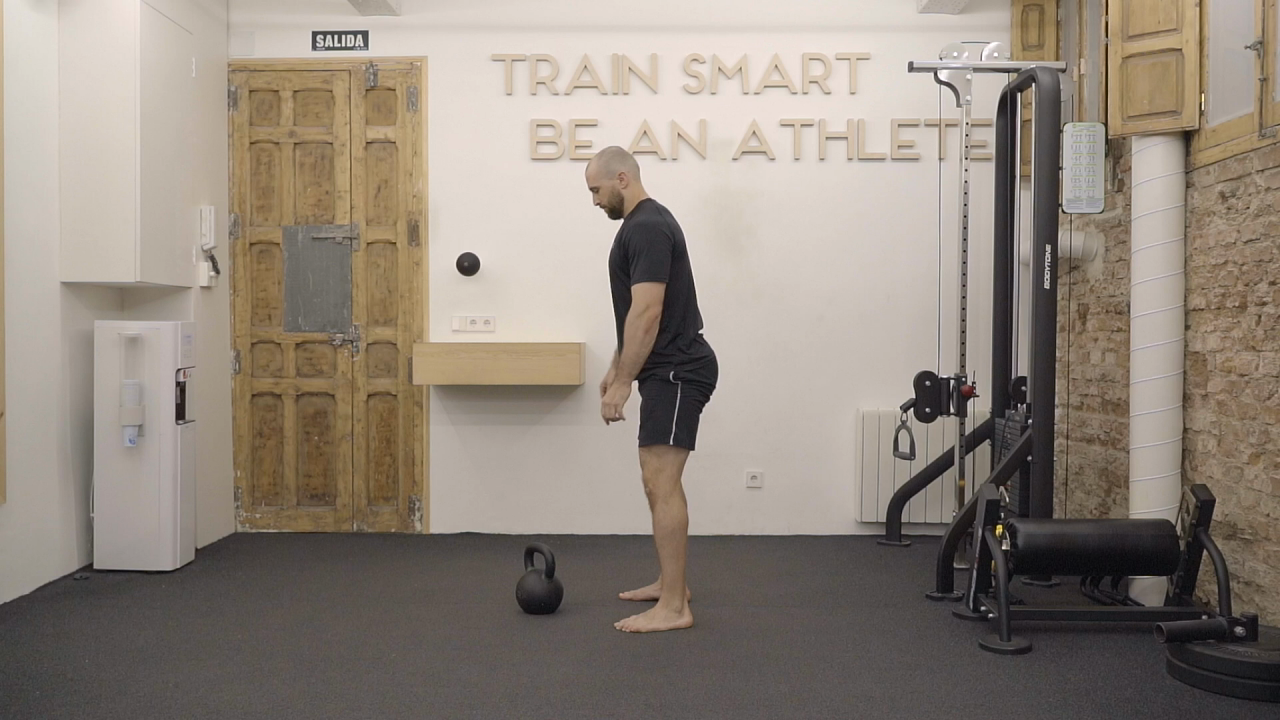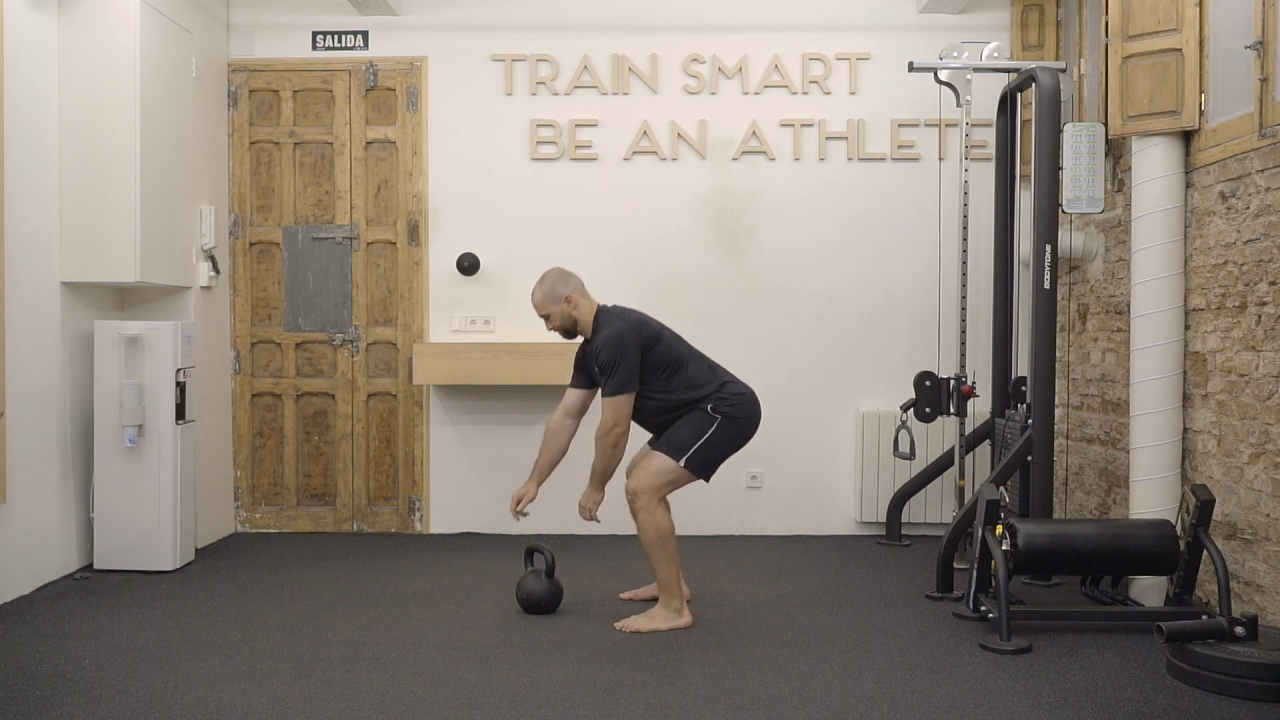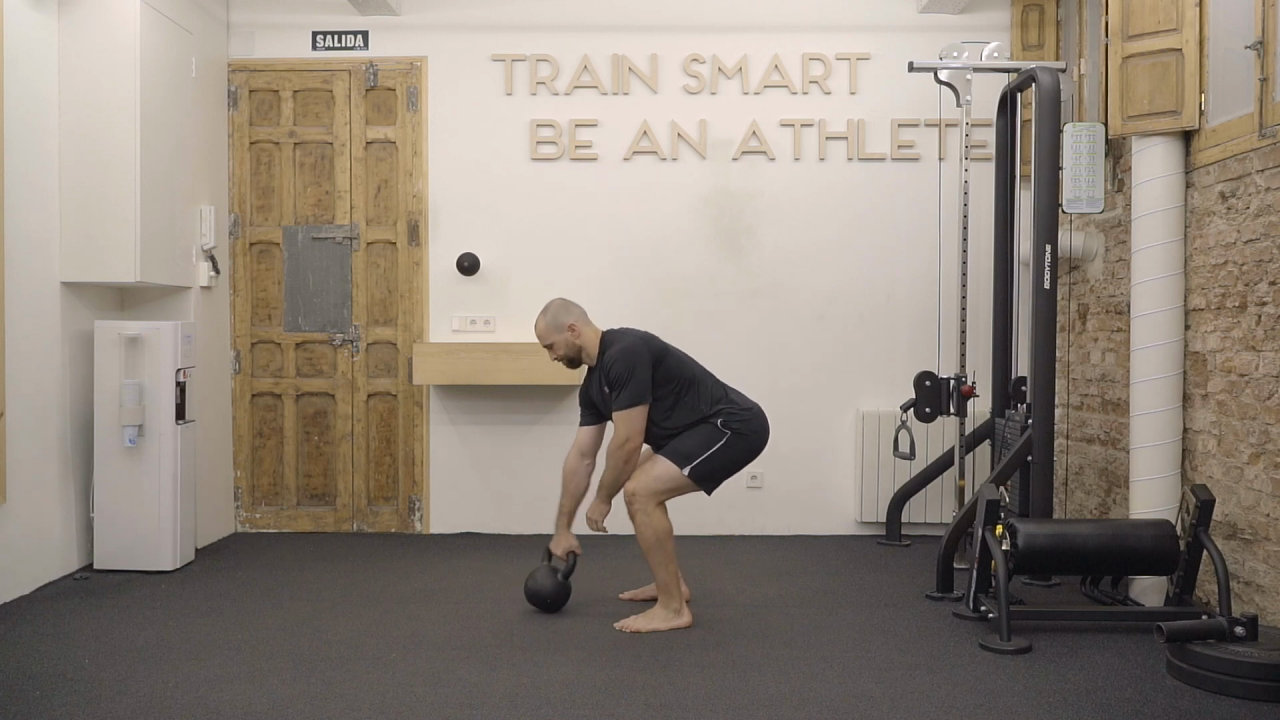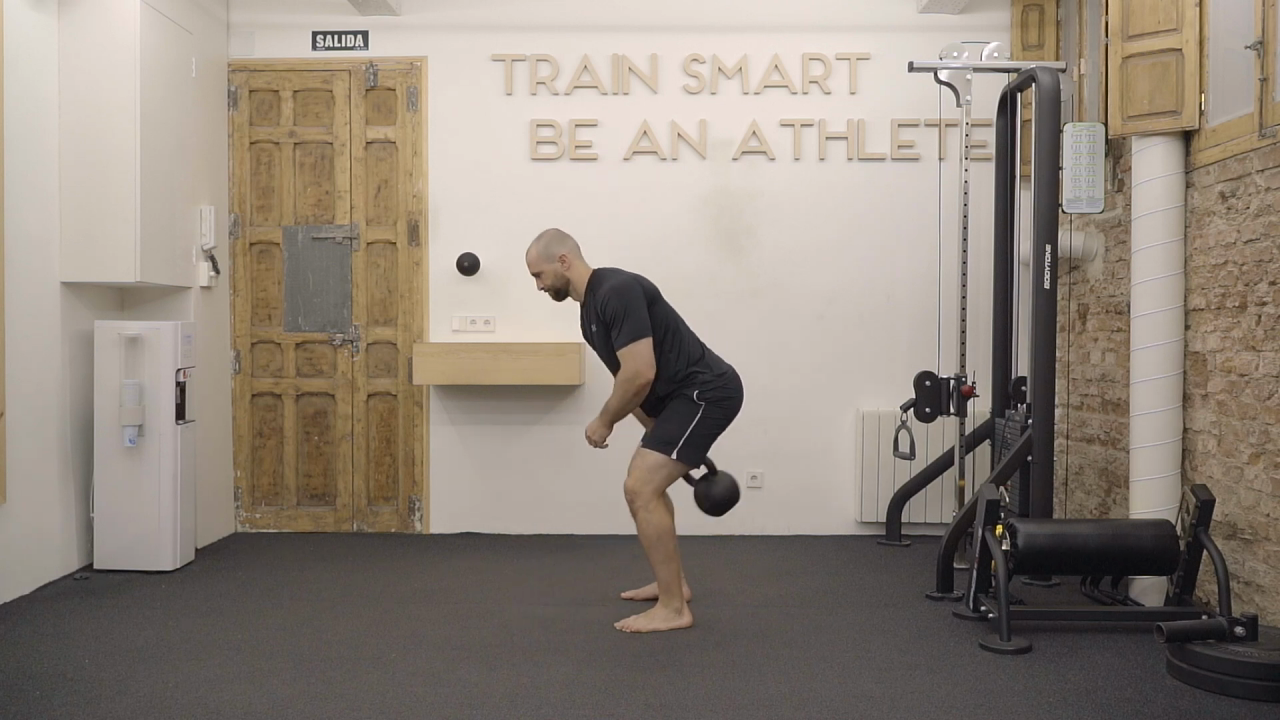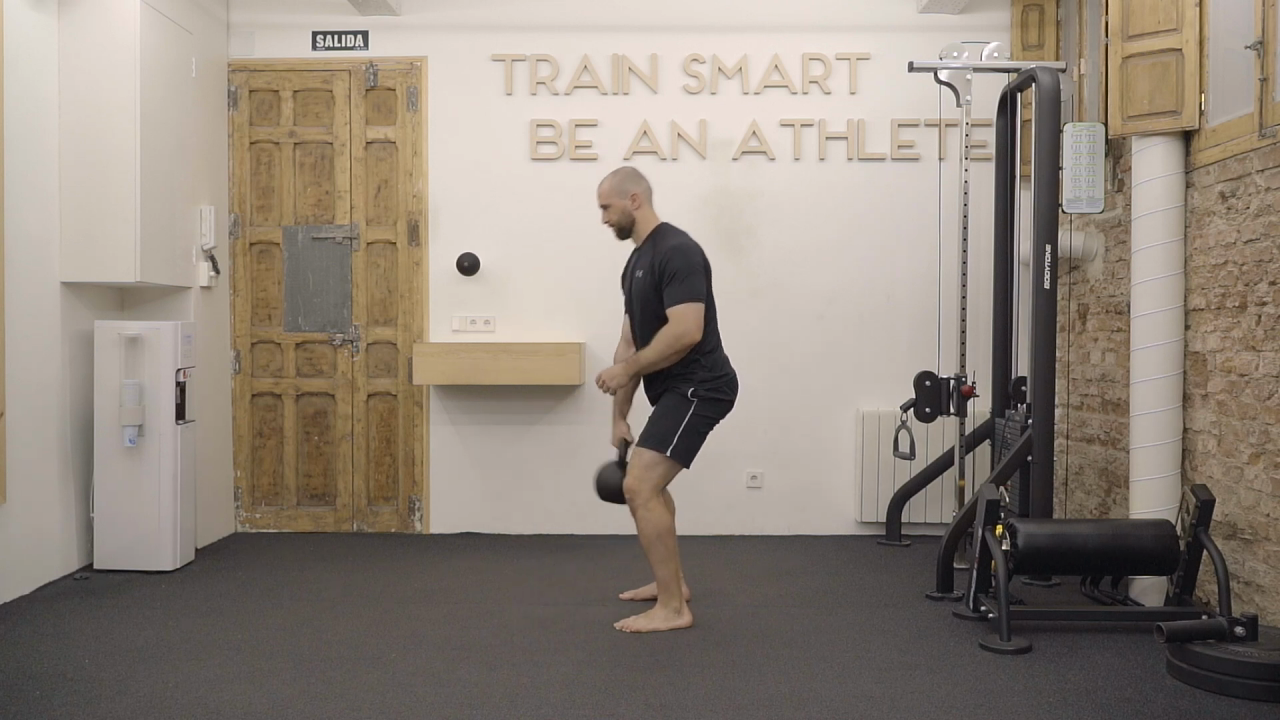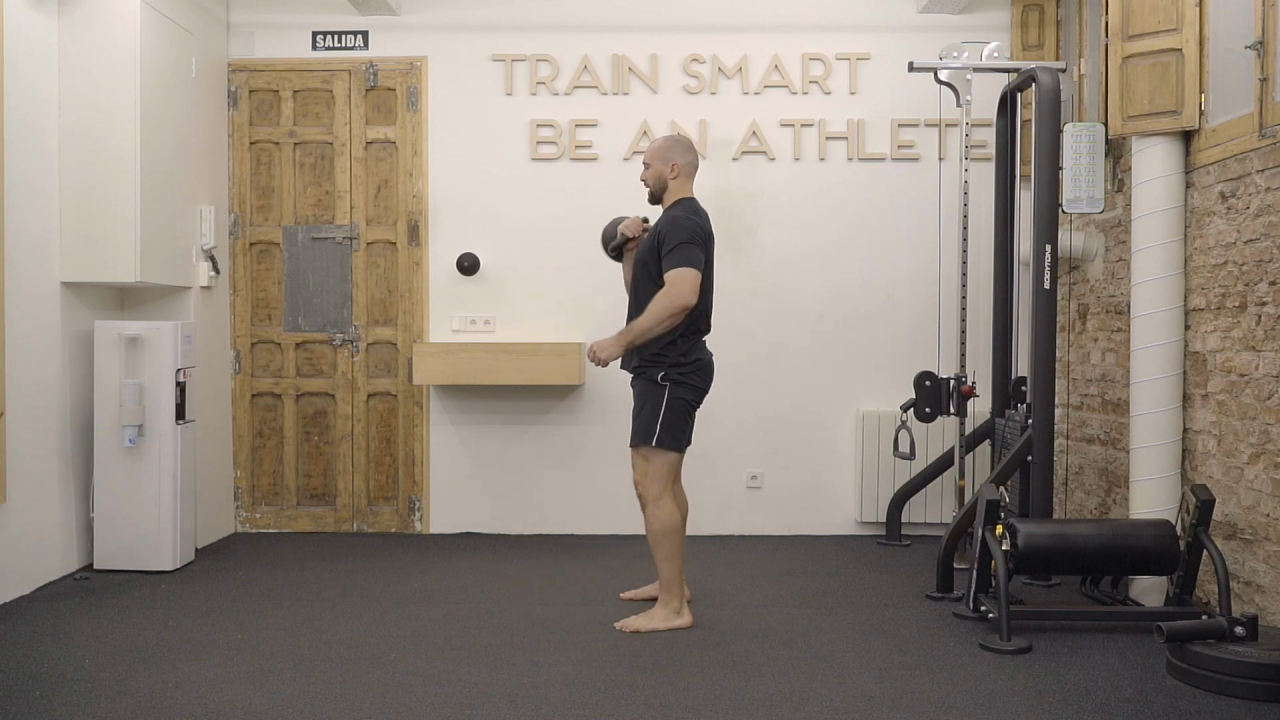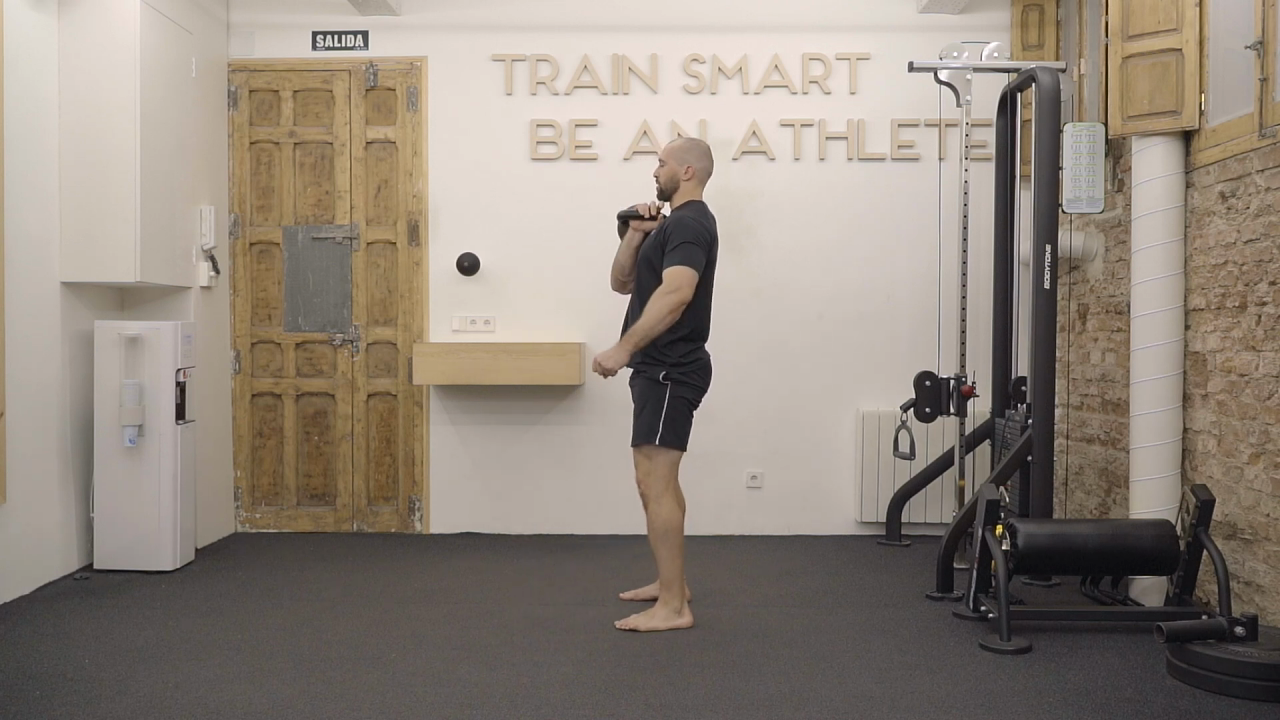
dt=0.5s
person 1, frame 1
left shoulder: (647, 228)
right shoulder: (645, 224)
left elbow: (647, 313)
left wrist: (621, 385)
right wrist: (616, 372)
left hip: (677, 372)
right hip: (674, 369)
left knee: (660, 484)
right knee: (660, 481)
left ankle: (674, 607)
right ankle: (671, 582)
person 1, frame 2
left shoulder: (616, 337)
right shoulder: (594, 345)
left elbow: (614, 427)
right elbow: (566, 417)
left wrist: (595, 489)
right wrist: (533, 483)
left hip: (726, 410)
right hip: (714, 408)
left knee: (641, 489)
right knee: (641, 480)
left ankle: (672, 608)
right ankle: (672, 584)
person 1, frame 3
left shoulder: (626, 353)
right shoulder: (595, 382)
left elbow: (627, 441)
right elbow: (580, 455)
left wrist: (601, 501)
right wrist: (562, 528)
left hip: (734, 426)
right hip: (712, 426)
left knee: (639, 492)
right knee: (634, 483)
left ankle: (673, 608)
right ankle: (671, 584)
person 1, frame 4
left shoulder: (618, 292)
right shoulder: (591, 312)
left elbow: (640, 374)
right elbow: (629, 381)
left wrist: (603, 423)
right wrist: (659, 446)
left hip: (705, 393)
right hip: (689, 393)
left knee: (640, 488)
right knee: (645, 482)
left ankle: (672, 607)
right ankle: (672, 582)
person 1, frame 5
left shoulder: (676, 253)
right shoulder: (638, 260)
left elbow: (686, 332)
right elbow: (636, 336)
left wrist: (628, 372)
right wrist: (619, 415)
left hip: (698, 388)
right hip: (682, 387)
left knee: (640, 487)
right knee: (648, 485)
left ankle: (672, 607)
right ankle: (672, 582)
person 1, frame 6
left shoulder: (682, 221)
right shoulder: (677, 222)
left elbow: (681, 297)
right elbow: (657, 293)
left wrist: (619, 342)
right wrist: (632, 249)
left hip: (669, 370)
right hip: (668, 368)
left knee: (651, 484)
right knee: (663, 482)
left ankle: (672, 607)
right ankle: (672, 584)
person 1, frame 7
left shoulder: (689, 222)
right shoulder: (672, 224)
left elbow: (676, 293)
right elbow: (621, 281)
left wrist: (623, 349)
right wrist: (635, 234)
left hip: (669, 370)
right hip: (661, 367)
left knee: (654, 483)
right knee: (660, 480)
left ankle: (673, 606)
right ankle: (672, 582)
